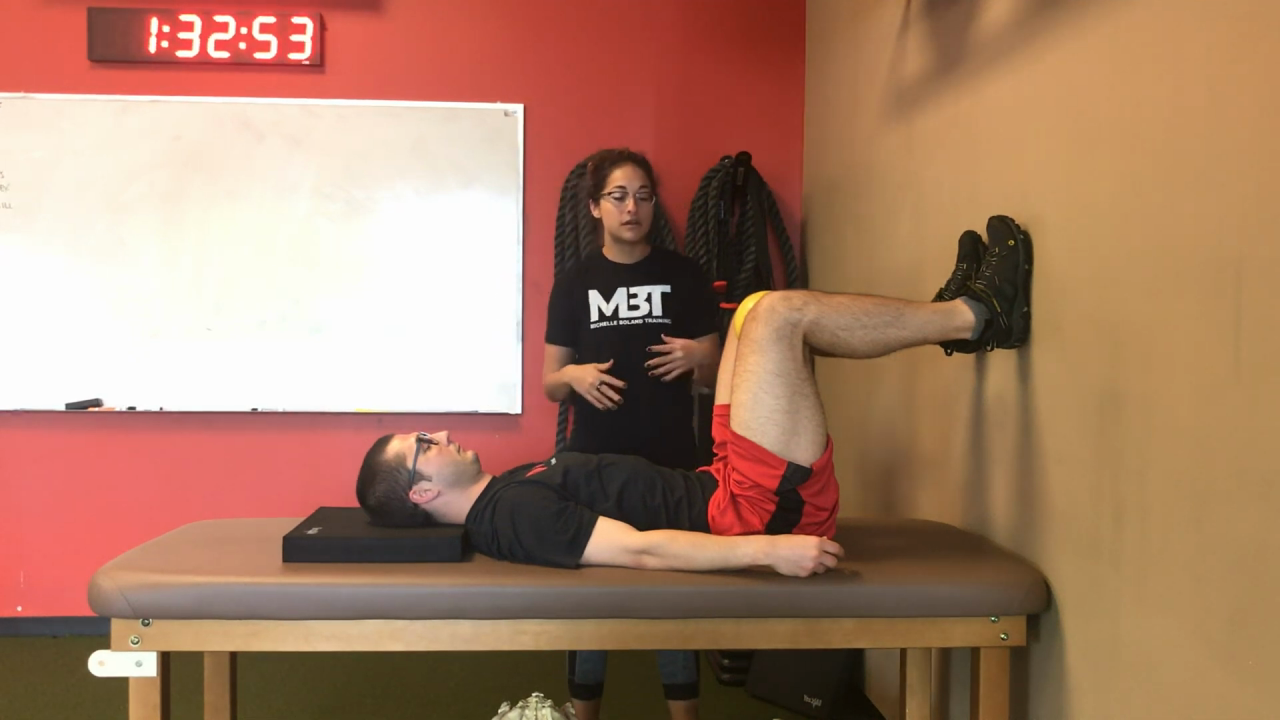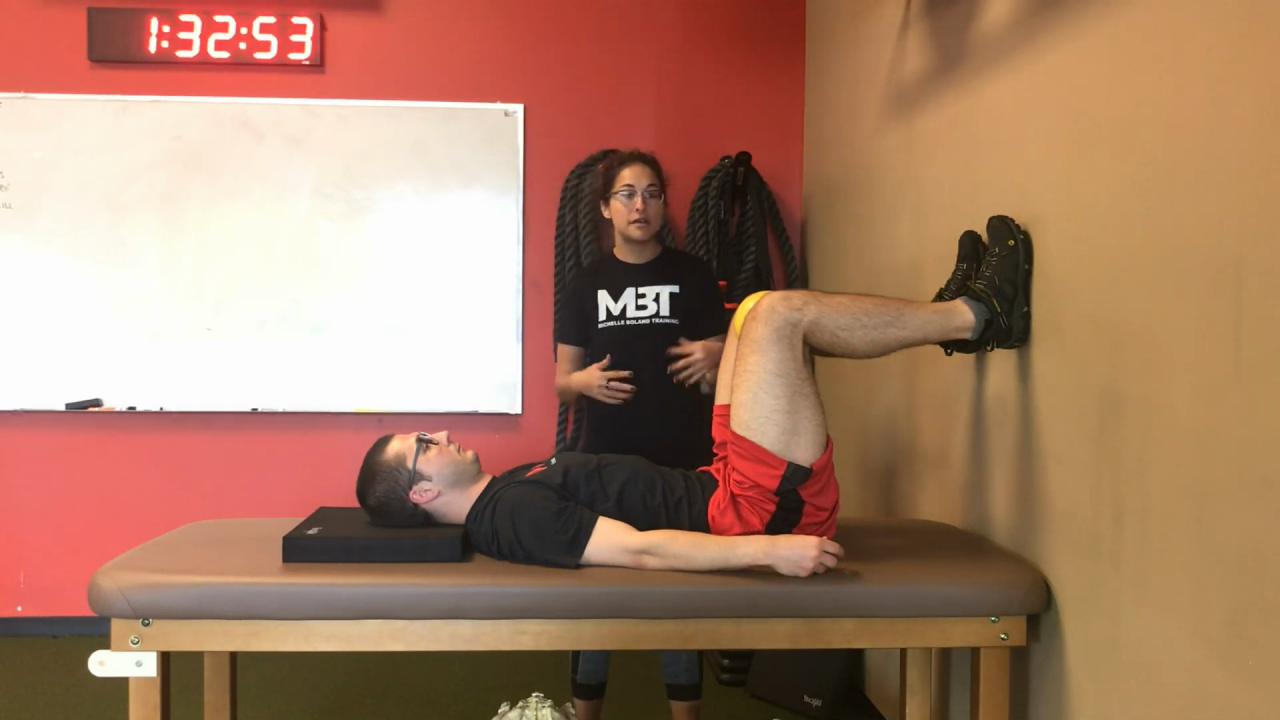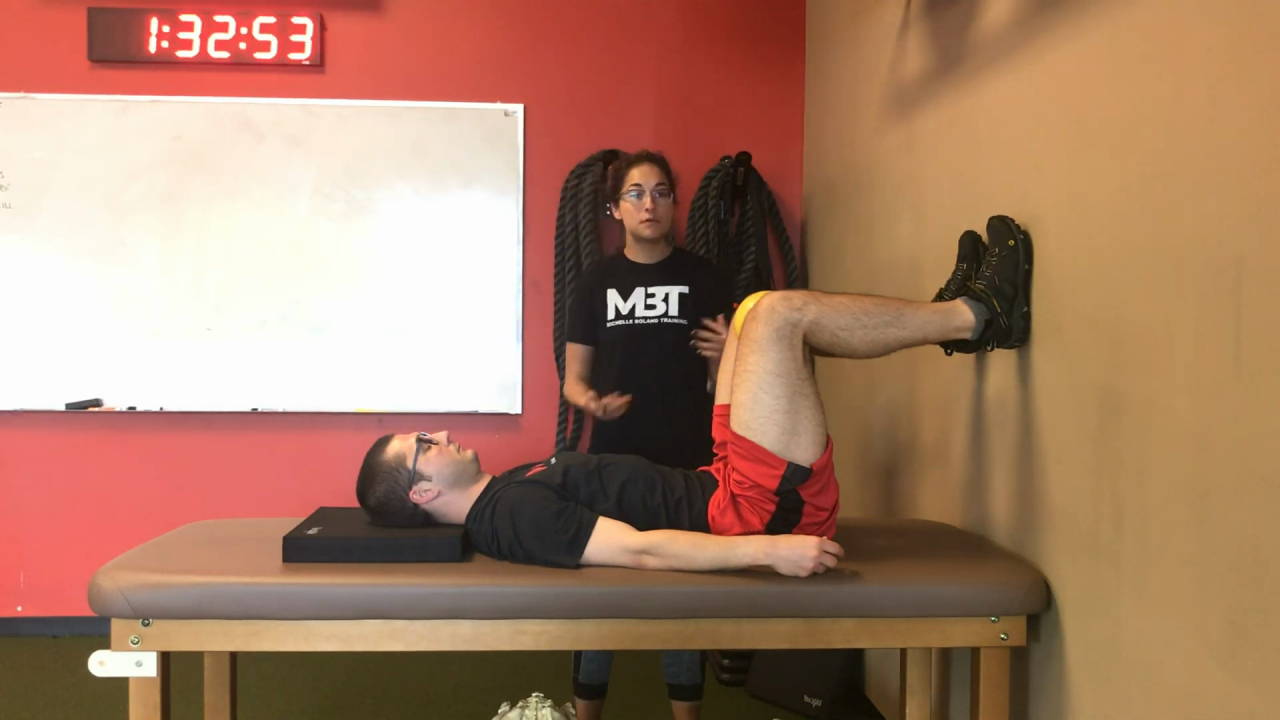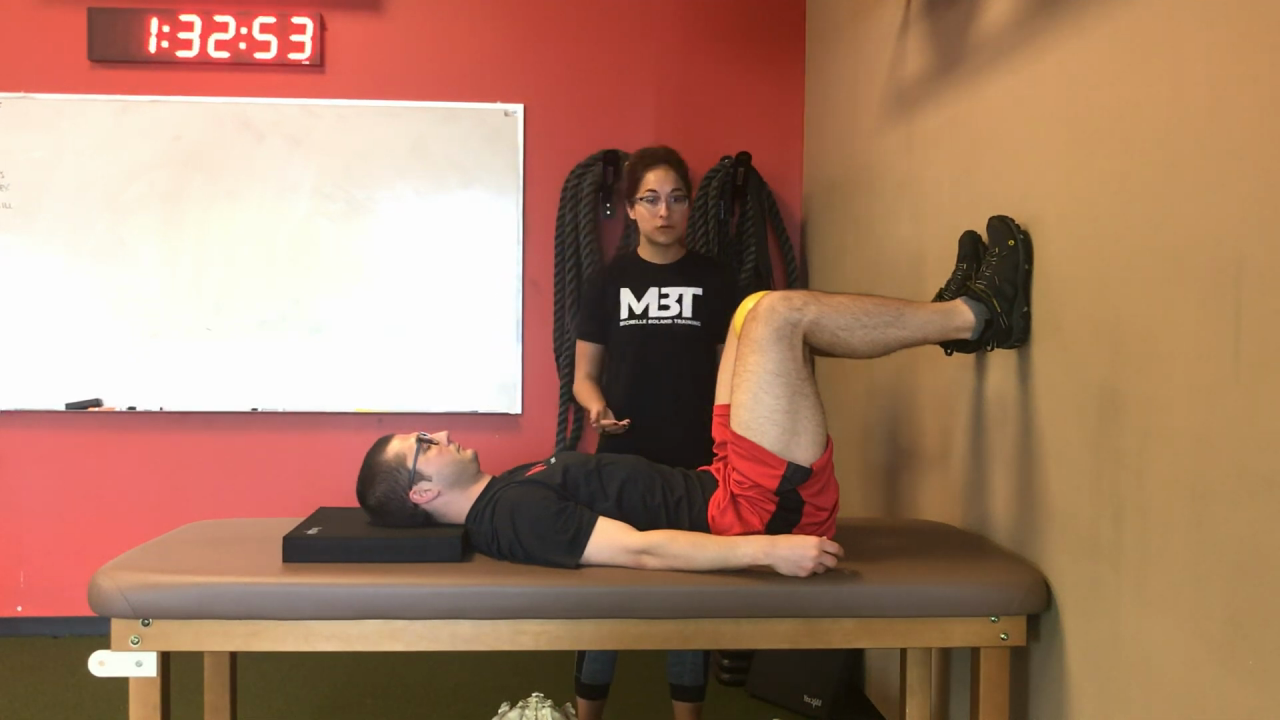
dt=0.2s
person 1, frame 1
left shoulder: (506, 489)
right shoulder: (510, 516)
right elbow: (639, 551)
right wrist: (770, 548)
left hip: (722, 488)
right hip: (749, 510)
left knee: (763, 314)
right knee: (777, 314)
left ankle: (963, 314)
right ankle: (975, 314)
person 1, frame 2
left shoulder: (508, 490)
right shoulder: (512, 514)
right elbow: (640, 550)
right wrist: (770, 548)
left hip: (720, 489)
right hip: (751, 510)
left knee: (760, 311)
right knee: (778, 314)
left ankle: (958, 314)
right ankle: (975, 314)
person 1, frame 3
left shoulder: (506, 491)
right shoulder: (511, 517)
right elbow: (639, 551)
right wrist: (770, 549)
left hip: (722, 487)
right hip: (748, 510)
left knee: (766, 314)
right knee: (778, 309)
left ankle: (962, 315)
right ankle: (974, 314)
person 1, frame 4
left shoulder: (506, 493)
right shoulder: (513, 514)
right elbow: (639, 550)
right wrist: (768, 549)
left hip: (719, 487)
right hip: (751, 510)
left knee: (761, 312)
right knee: (777, 314)
left ankle: (957, 314)
right ankle: (975, 315)
person 2, frame 1
left shoulder: (684, 274)
right shoulder: (574, 283)
left elbow: (713, 373)
right elbow: (549, 384)
left wrist: (696, 358)
right wrist: (574, 375)
left hip: (671, 460)
right hip: (595, 462)
person 2, frame 2
left shoulder: (694, 275)
right shoulder: (587, 283)
left elbow: (722, 370)
right elbow: (562, 382)
left wrist: (713, 360)
right wrist: (583, 381)
left hip: (680, 461)
right hip: (606, 462)
person 2, frame 3
left shoulder: (703, 277)
right shoulder: (596, 282)
left elbow: (722, 379)
right elbow: (573, 378)
left wrist: (728, 356)
right wrist: (588, 401)
left hip: (686, 461)
right hip: (613, 462)
person 2, frame 4
left shoulder: (716, 280)
right shoulder: (609, 280)
right elbow: (584, 375)
right wrist: (597, 409)
left hip: (694, 462)
right hip: (622, 460)
